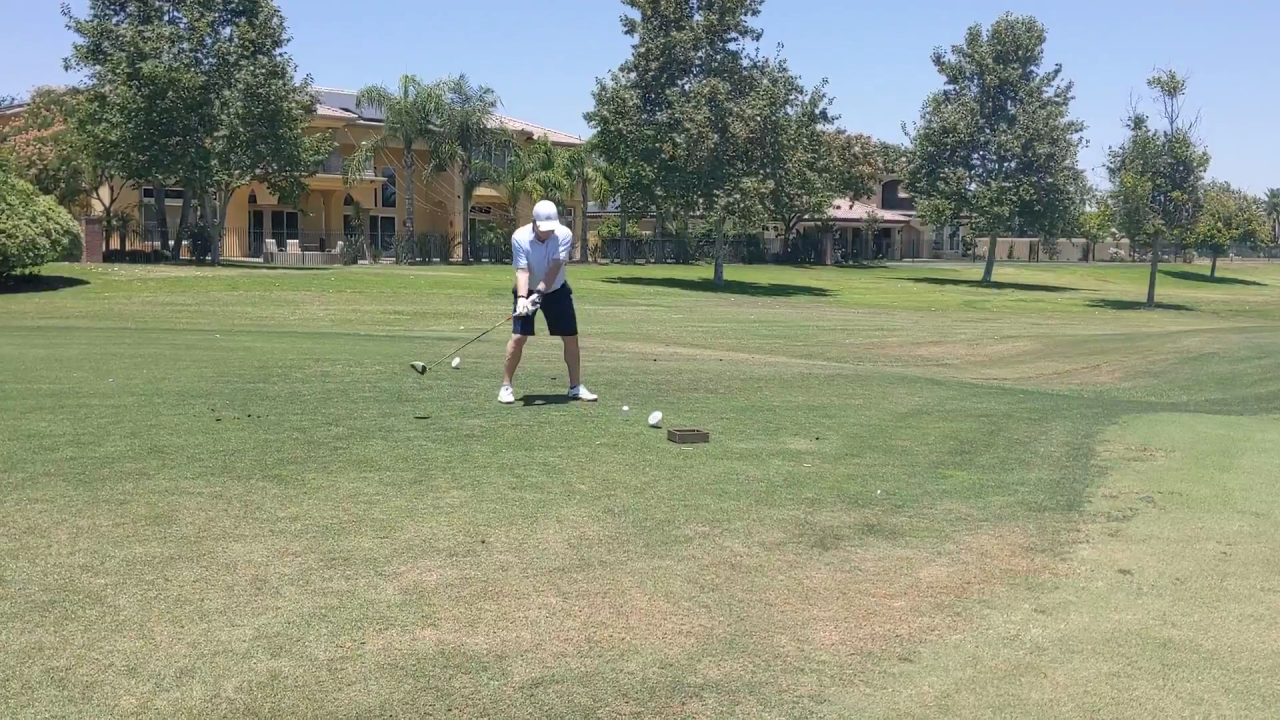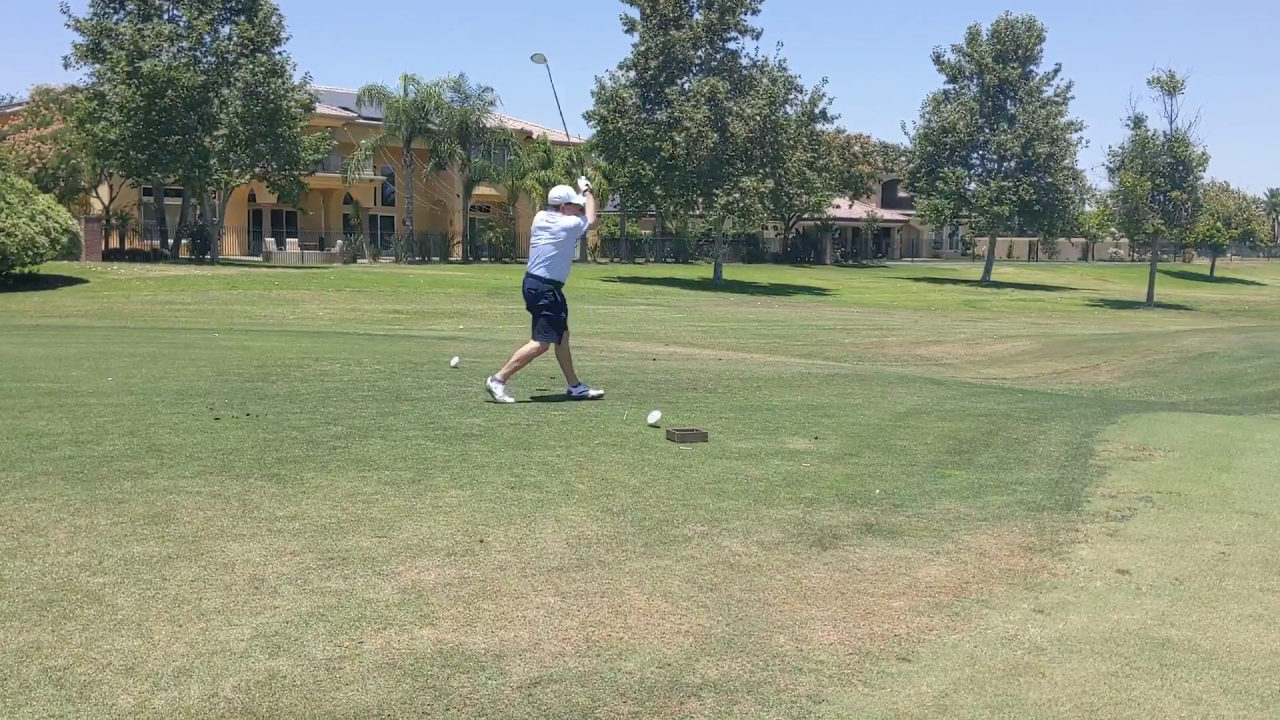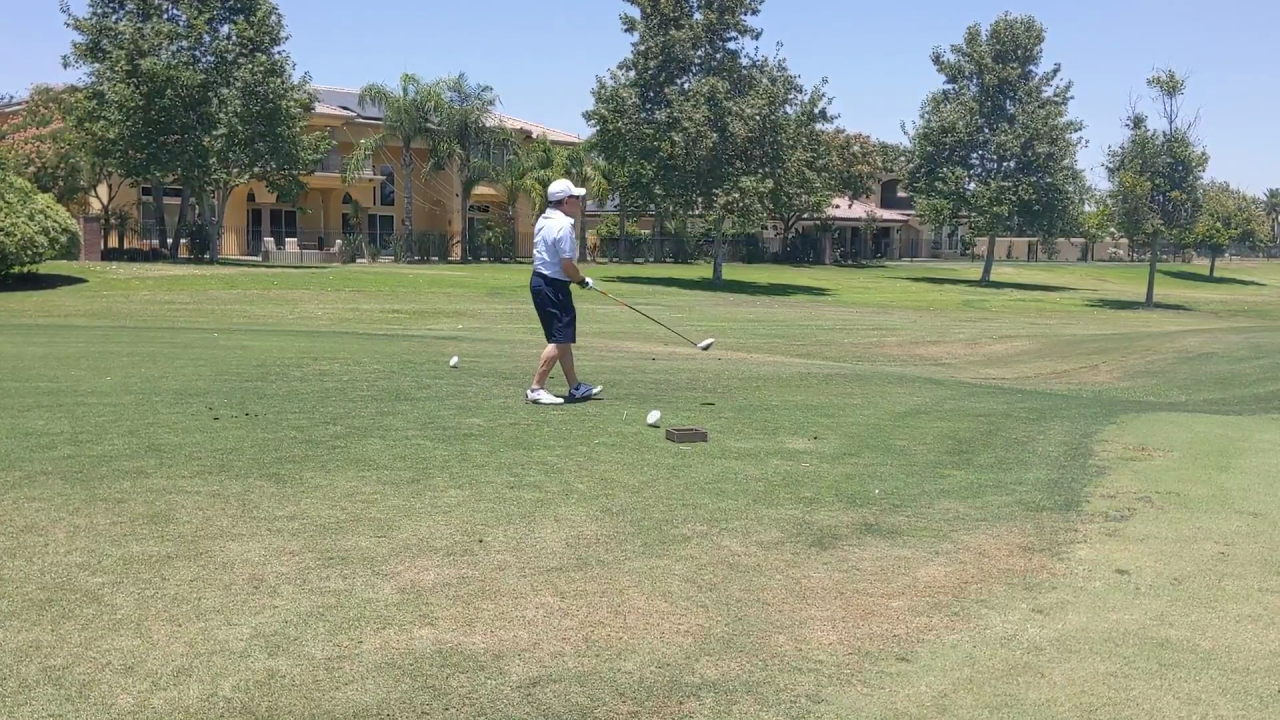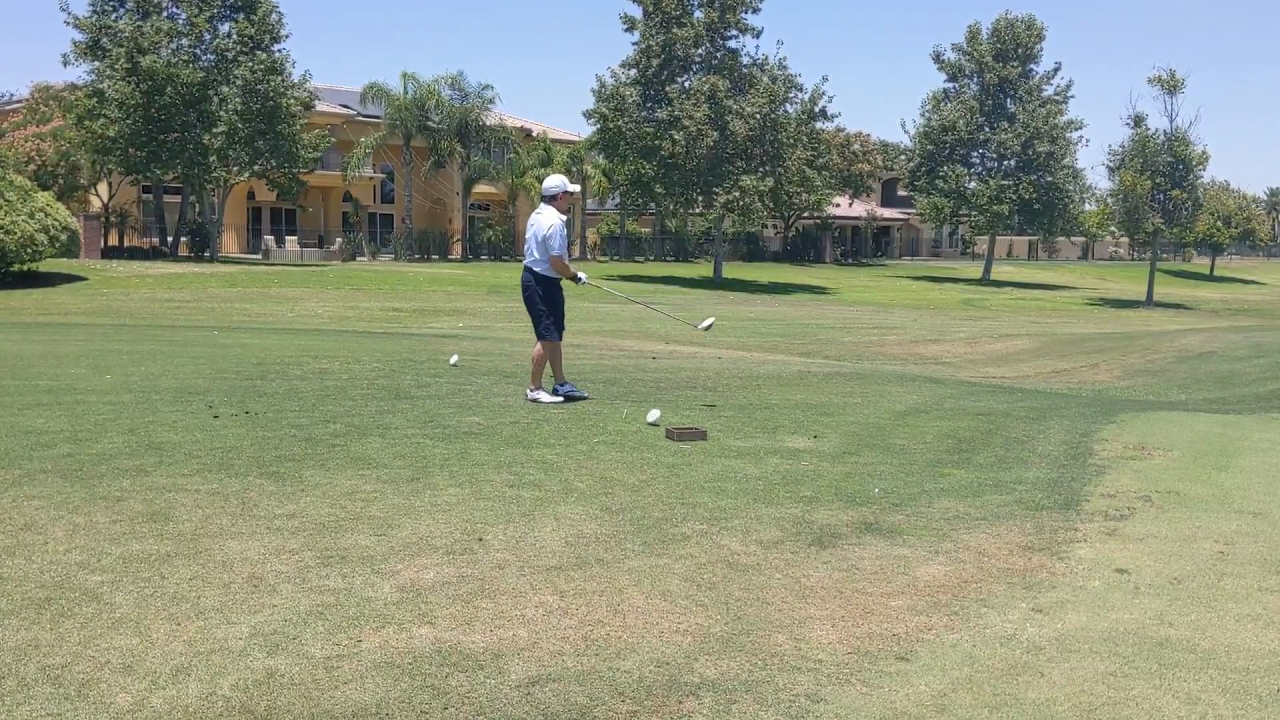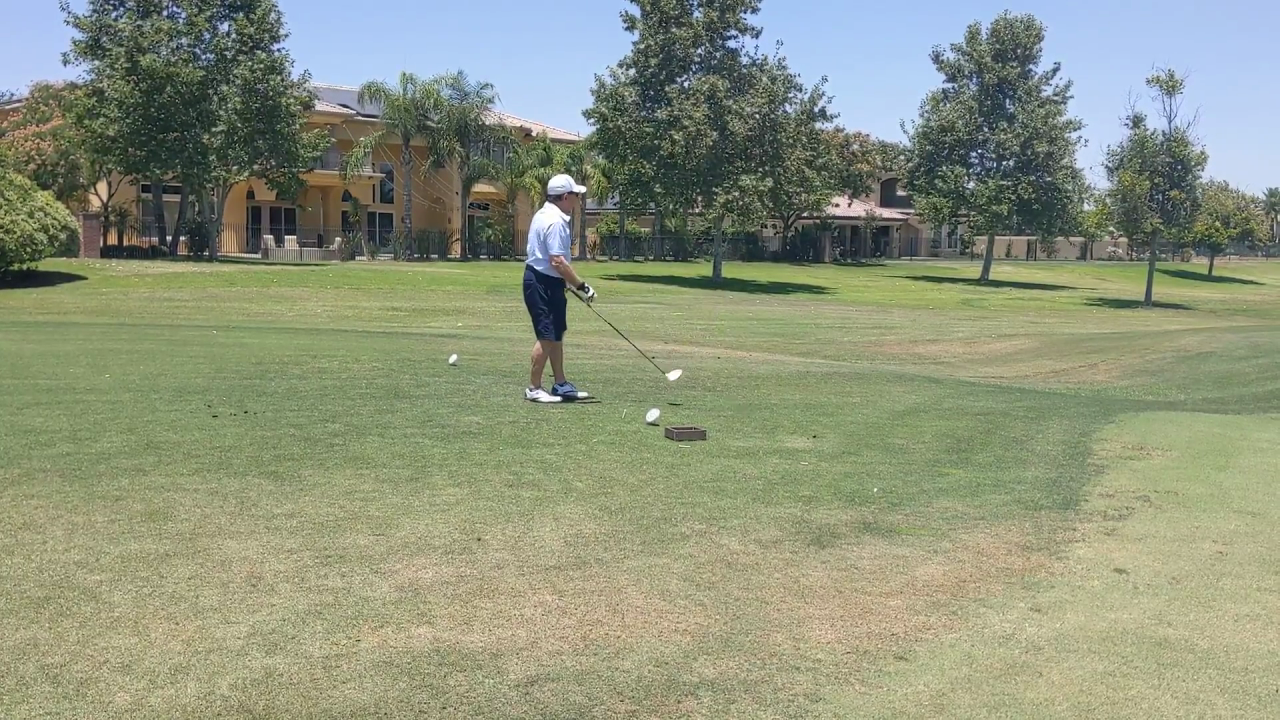
dt=1s
person 1, frame 1
left shoulder: (564, 234)
right shoulder: (520, 237)
left elbow: (553, 270)
right elbow: (522, 272)
left wrist: (537, 295)
right wrist: (522, 298)
left hip: (556, 289)
right hip: (528, 290)
left knee: (571, 338)
right knee: (518, 337)
left ankle: (576, 387)
right ankle: (506, 386)
person 1, frame 2
left shoulder: (541, 218)
right shoulder: (567, 226)
right elbow: (590, 217)
left wrist: (580, 195)
right wrist: (587, 191)
left hip: (538, 285)
right hip: (544, 289)
left knee: (561, 336)
right knee: (541, 343)
left ankle: (575, 386)
right ankle: (498, 380)
person 1, frame 3
left shoulder: (544, 220)
right shoulder: (562, 225)
right elbow: (567, 265)
left wrist: (577, 279)
right wrist: (583, 281)
left hip: (543, 282)
right hip: (552, 287)
left knee: (563, 339)
right knee: (559, 340)
left ankle: (575, 387)
right ankle: (536, 389)
person 1, frame 4
left shoulder: (538, 215)
right shoulder: (553, 222)
right elbow: (556, 262)
left wrist: (570, 274)
right wrist: (575, 276)
left hip: (536, 278)
right hip: (543, 283)
left knee: (554, 335)
right knee: (547, 337)
left ankle: (561, 385)
right ankle: (534, 388)
person 1, frame 5
left shoulder: (545, 214)
right shoulder: (555, 221)
right elbow: (557, 261)
left wrist: (565, 282)
right wrist: (581, 285)
left hip: (543, 281)
right hip: (543, 283)
left knee: (556, 334)
right knee: (546, 336)
left ankle: (560, 385)
right ankle: (534, 388)
